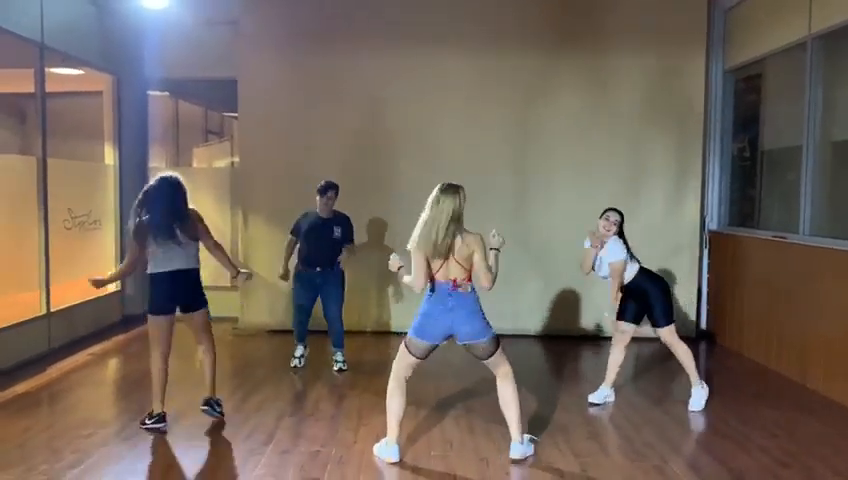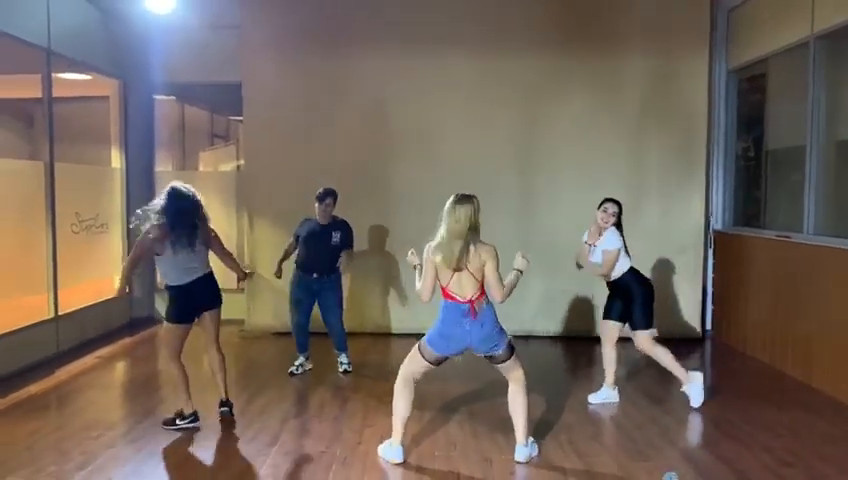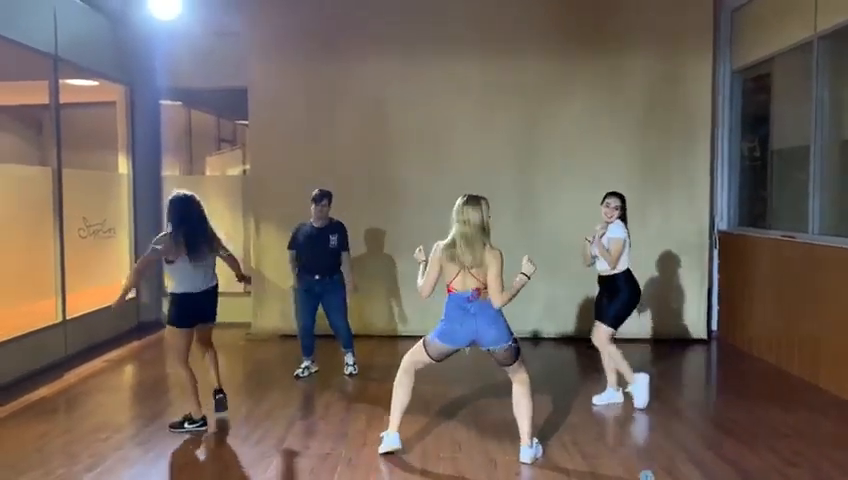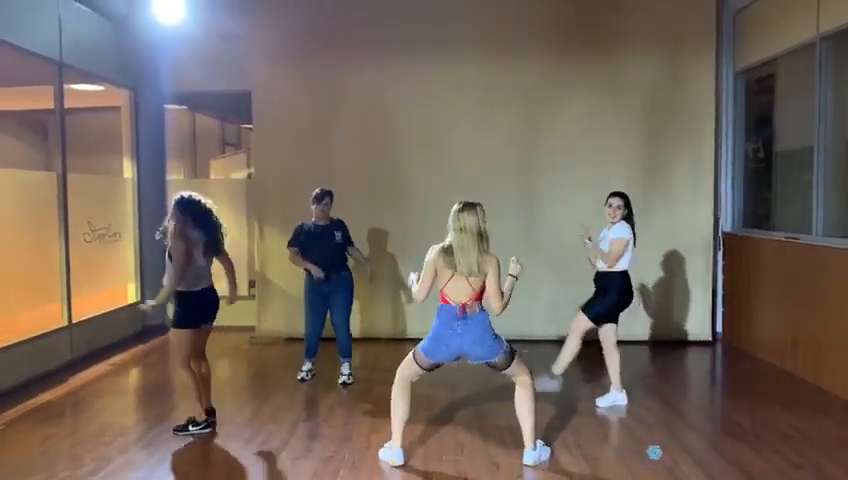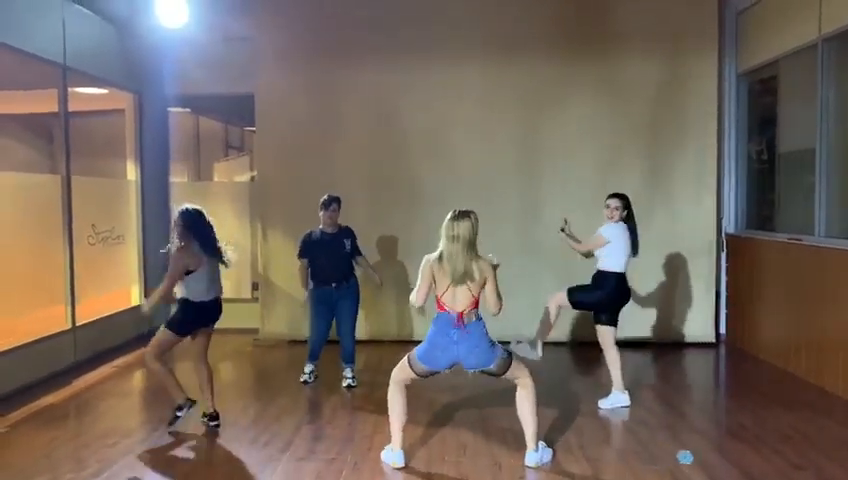
dt=0.2s
person 1, frame 1
left shoulder: (421, 238)
right shoulder: (472, 240)
left elbow: (418, 285)
right elbow: (486, 283)
left wrist: (400, 270)
right wrist: (494, 250)
left hip: (434, 313)
right hip: (468, 313)
left knee: (399, 374)
right knee: (504, 373)
left ankle: (390, 446)
right ankle: (518, 443)
person 1, frame 2
left shoulder: (433, 250)
right shoulder: (487, 251)
left elbow: (425, 296)
right elbow: (498, 296)
left wrist: (417, 267)
right wrist: (518, 271)
left hip: (450, 326)
right hip: (484, 326)
left knee: (406, 374)
right knee: (516, 376)
left ankle: (394, 446)
right ankle: (523, 446)
person 1, frame 3
left shoulder: (442, 249)
right shoulder: (492, 254)
left elbow: (425, 291)
right elbow: (498, 301)
left wrist: (423, 263)
right wrist: (525, 276)
left hip: (455, 322)
right hip: (489, 322)
left knee: (407, 366)
right knee: (520, 378)
left ankle: (391, 436)
right ankle: (527, 447)
person 1, frame 4
left shoulder: (436, 253)
right shoulder: (490, 261)
left elbow: (419, 295)
right elbow: (497, 308)
left wrist: (413, 281)
right wrist: (513, 276)
left hip: (444, 332)
right hip: (478, 333)
left knee: (403, 377)
right knee: (522, 377)
left ankle: (394, 450)
right ankle: (531, 450)
person 1, frame 5
left shoulder: (432, 262)
right shoulder: (484, 266)
left elbow: (417, 301)
right elbow: (495, 308)
left wrist: (421, 289)
left hip: (440, 341)
right hip: (474, 342)
left knee: (397, 379)
right knee: (524, 379)
left ankle: (395, 452)
right ankle: (534, 451)
person 2, frame 1
left shoulder: (143, 226)
right shoulder: (191, 218)
left elbow: (130, 265)
right elbow: (214, 247)
left wrist: (105, 281)
right wrist: (236, 272)
left hip: (160, 287)
right hip: (189, 283)
left knee: (159, 351)
right knee: (206, 342)
left ankle: (158, 413)
right ankle: (211, 399)
person 2, frame 2
left shoulder: (155, 232)
right shoulder: (201, 228)
left elbow: (132, 262)
right elbow: (224, 253)
left wrist: (122, 287)
right wrist: (241, 273)
left hip: (181, 296)
right hip: (208, 290)
left knee: (171, 355)
right knee: (213, 347)
left ankle: (188, 412)
right ankle: (224, 402)
person 2, frame 3
left shoulder: (168, 240)
right shoulder: (206, 235)
left elbow: (139, 270)
right elbow: (229, 259)
left wrist: (122, 294)
right wrist: (241, 276)
left hip: (184, 302)
right hip: (209, 297)
left knee: (180, 360)
right knee: (205, 344)
left ankle: (196, 416)
right ankle: (218, 390)
person 2, frame 4
left shoulder: (180, 237)
right shoulder: (208, 235)
left elbow: (177, 275)
right elbow: (227, 262)
left wrist: (157, 301)
right wrist: (233, 289)
left hip: (189, 302)
right hip: (209, 300)
left knee: (184, 363)
right knee: (198, 355)
left ankle: (201, 419)
right ankle: (207, 409)
person 2, frame 5
left shoulder: (183, 251)
right shoulder: (209, 247)
left elbow: (167, 287)
left wrist: (149, 304)
left hip: (191, 310)
right hip: (212, 307)
left knee: (152, 355)
right knee: (200, 359)
left ankle: (182, 401)
right ankle: (211, 412)
person 3, frame 1
left shoulder: (615, 247)
right shoulder: (593, 240)
left elbow: (615, 285)
right elbow: (585, 270)
right wrist: (593, 247)
left hip: (651, 288)
right hip: (632, 293)
left knee: (669, 339)
right knee: (619, 339)
left ankle: (698, 386)
right ankle: (606, 389)
person 3, frame 2
left shoulder: (611, 236)
right shoulder: (591, 233)
left elbow: (605, 271)
right elbow: (581, 264)
left wrist: (585, 263)
right wrist: (589, 242)
left hip: (636, 289)
right hip: (618, 290)
left knee: (644, 344)
right knee: (607, 337)
left ankle: (689, 379)
right ankle: (609, 389)
person 3, frame 3
left shoulder: (617, 229)
right shoulder: (601, 229)
left elbow: (612, 263)
right elbow: (588, 262)
left wrist: (601, 239)
right wrist: (590, 241)
left hip: (624, 289)
right hip: (608, 288)
left knee: (600, 339)
right knee: (604, 339)
left ankle: (635, 379)
right ankle: (613, 390)
person 3, frame 4
left shoulder: (622, 229)
right shoulder: (608, 230)
left elbow: (610, 261)
right elbow: (597, 263)
left wrist: (589, 242)
right wrist: (589, 245)
left hip: (615, 288)
right hip: (609, 289)
left knee: (576, 328)
right knee: (608, 341)
left ankle: (554, 375)
right ankle: (617, 392)
person 3, frame 5
left shoulder: (611, 229)
right shoulder: (621, 231)
left elbow: (584, 249)
right elbow: (590, 251)
left wrist: (564, 233)
right wrist: (569, 233)
left hip: (608, 288)
right hip: (616, 289)
left knee: (555, 300)
right knee: (607, 342)
left ankle: (535, 345)
right ankle: (619, 393)
person 4, frame 1
left shoulder: (343, 220)
right shoulder: (305, 218)
left elbow: (350, 245)
right elbow: (292, 242)
left wrist: (347, 252)
right wrist: (285, 265)
left hip: (332, 274)
right hip: (305, 273)
left knee: (334, 316)
right knee: (300, 314)
left ankle: (338, 355)
right ankle: (300, 348)
person 4, frame 2
left shoulder: (342, 226)
right shoulder: (305, 224)
left elbow: (348, 252)
right elbow: (292, 245)
left wrist: (345, 259)
right wrist: (279, 263)
left hip: (329, 281)
right hip: (302, 280)
left knee: (334, 322)
right knee: (298, 322)
left ankle: (343, 356)
right ankle: (303, 358)
person 4, frame 3
left shoulder: (338, 228)
right shoulder: (301, 229)
left elbow: (344, 256)
right elbow: (292, 256)
left wrist: (349, 280)
right wrist: (295, 277)
left hip: (332, 283)
right hip: (306, 284)
left knee: (339, 322)
right knee: (304, 325)
left ankle: (349, 356)
right ankle: (308, 362)
person 4, frame 4
left shoulder: (339, 225)
right shoulder: (302, 229)
left elbow: (350, 248)
right elbow: (292, 254)
left wrist: (365, 263)
right wrist: (310, 266)
left hip: (340, 282)
right hip: (315, 284)
left knee: (341, 325)
right knee: (312, 327)
left ankle: (345, 366)
right ankle: (308, 364)
person 4, frame 5
left shoulder: (347, 233)
right shoulder: (310, 238)
left elbow: (358, 257)
right elbow: (303, 266)
left wrist: (373, 273)
right wrist: (305, 289)
left hip: (347, 290)
right hip: (321, 291)
left knee: (347, 332)
right knee: (318, 333)
left ankle: (348, 371)
right ankle: (310, 366)
